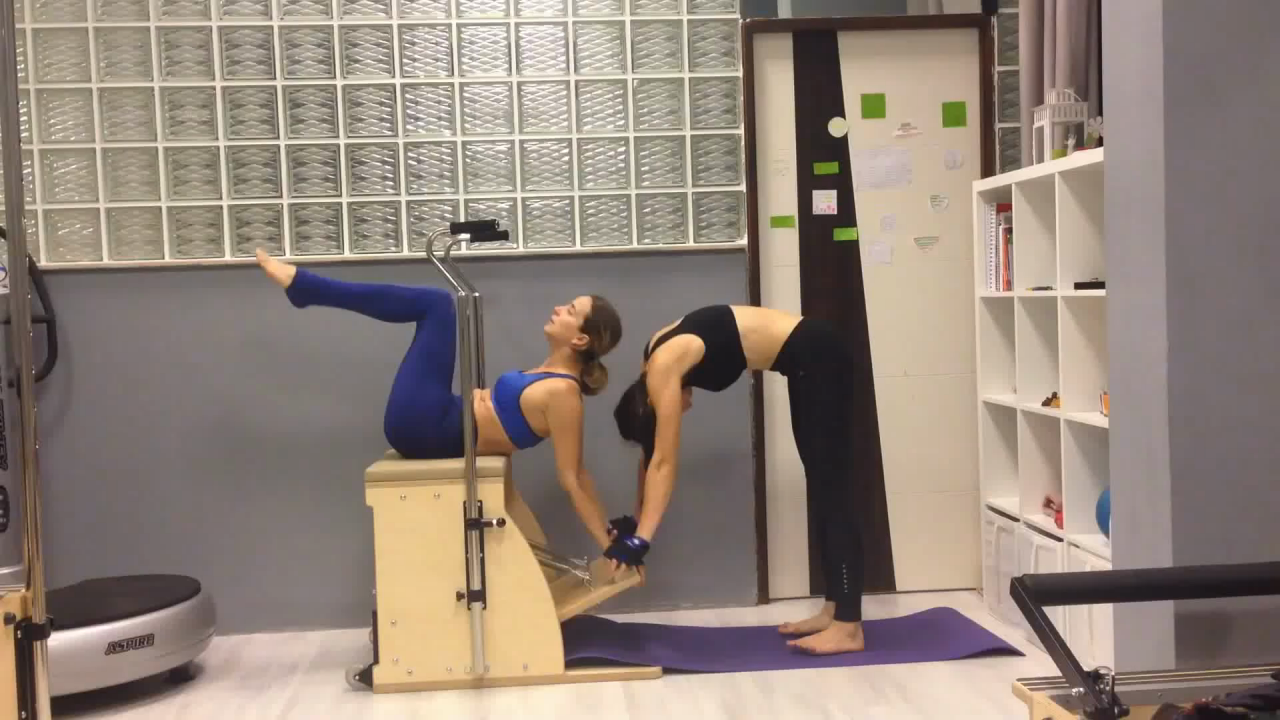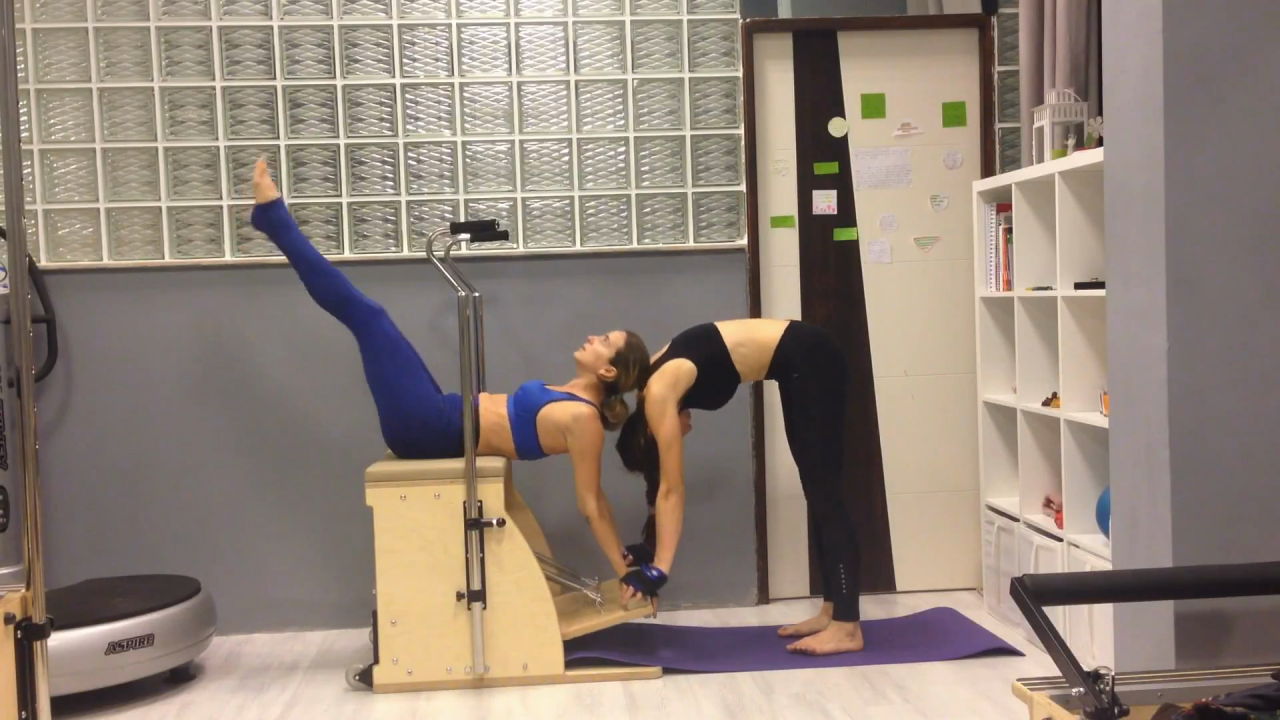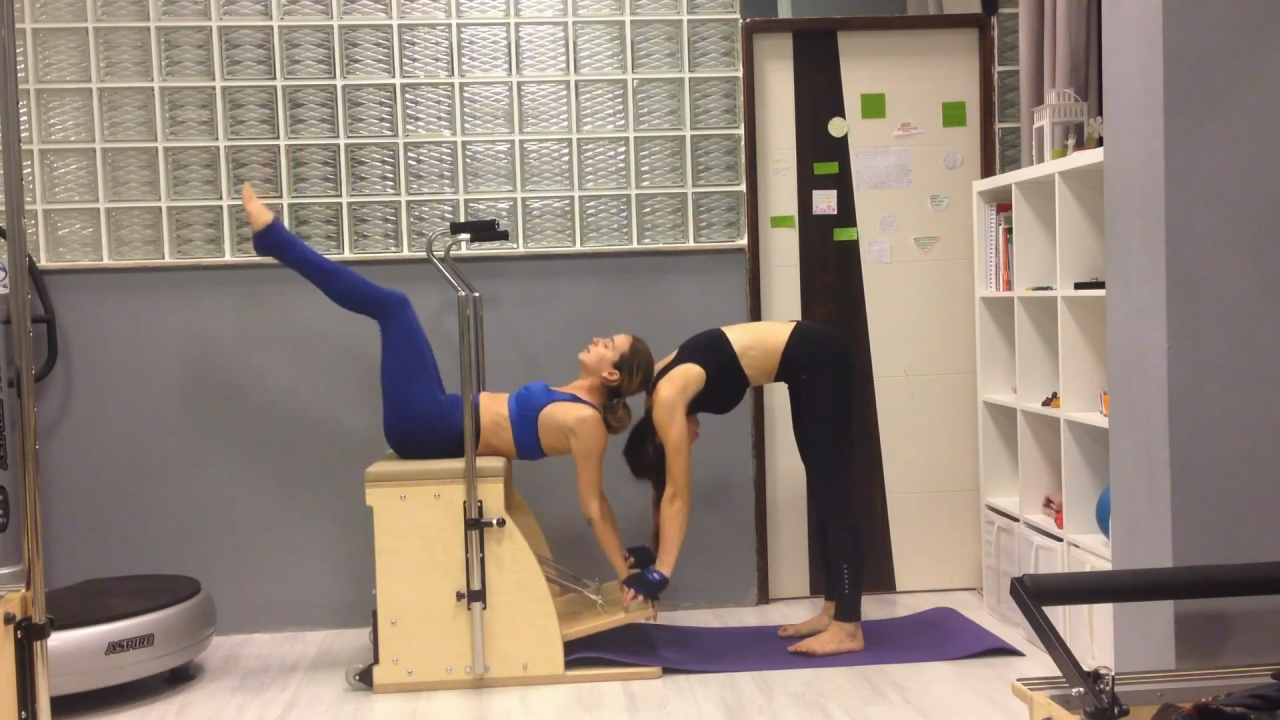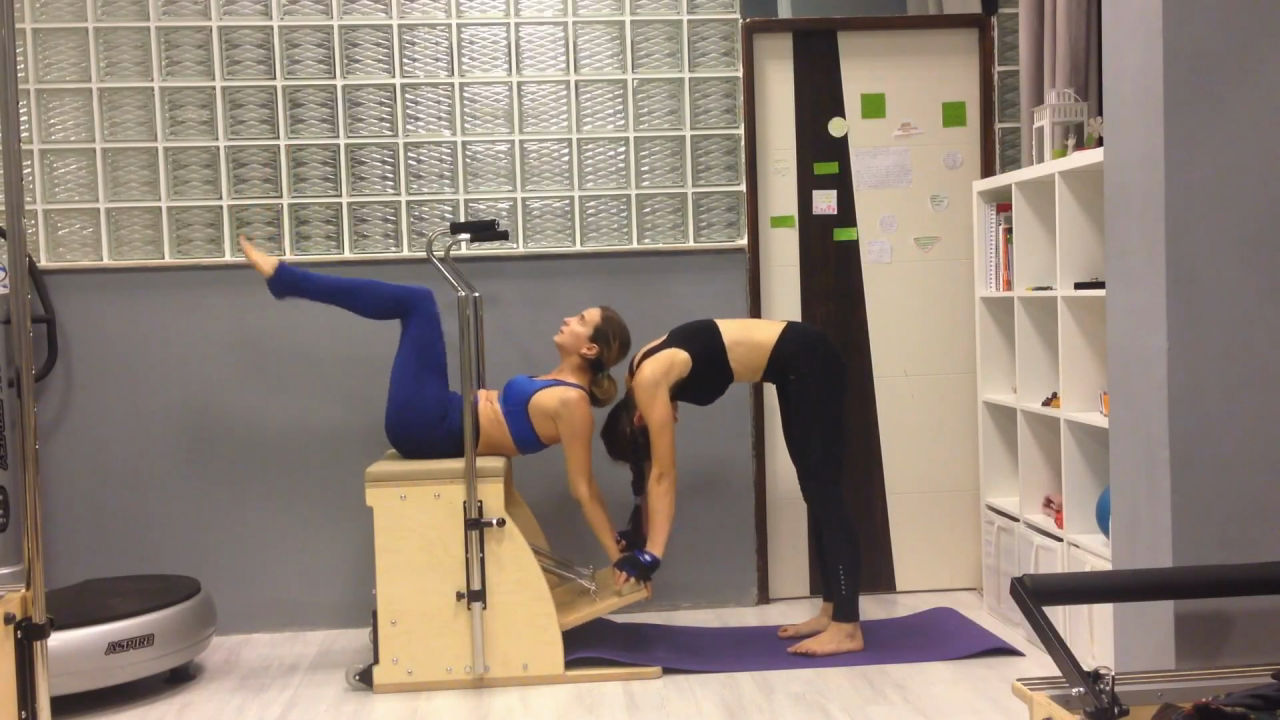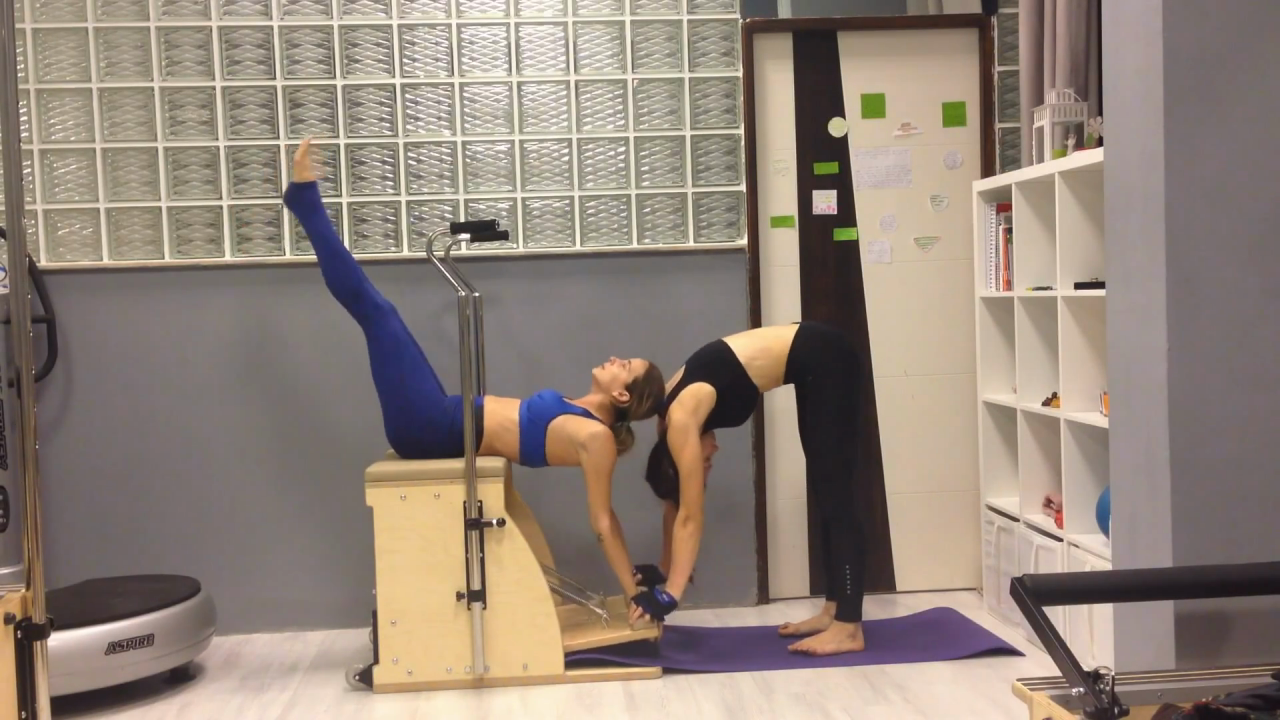
dt=1s
person 1, frame 1
left shoulder: (562, 394)
right shoulder: (552, 374)
left elbow: (574, 478)
left wrist: (608, 544)
left hip: (424, 430)
right hip: (436, 425)
left knee: (436, 304)
right knee: (435, 304)
left ankle: (301, 284)
right ankle: (303, 285)
person 1, frame 2
left shoulder: (584, 419)
right shoulder: (572, 399)
left elbow: (591, 504)
left wrist: (625, 573)
left hip: (430, 432)
right hip: (440, 419)
left knee: (368, 317)
right knee: (366, 316)
left ankle: (274, 215)
person 1, frame 3
left shoulder: (586, 421)
right shoulder: (573, 402)
left elbow: (595, 507)
left wrist: (628, 574)
left hip: (426, 430)
right hip: (439, 423)
left knee: (394, 307)
right knee: (393, 309)
left ankle: (274, 235)
right ankle: (274, 236)
person 1, frame 4
left shoulder: (572, 404)
right shoulder: (562, 384)
left elbow: (583, 489)
left wrist: (617, 557)
left hip: (428, 432)
right hip: (439, 424)
left knee: (420, 304)
right knee: (419, 302)
left ankle: (285, 275)
right ankle: (285, 275)
person 1, frame 5
left shoulder: (597, 437)
right shoulder: (582, 415)
left elbow: (604, 522)
left wrist: (636, 592)
left hip: (429, 430)
right hip: (441, 423)
left knee: (375, 313)
right knee: (378, 312)
left ankle: (306, 196)
person 2, frame 1
left shoulder: (664, 366)
right shoulder: (658, 358)
left elbow: (664, 463)
right elbow: (651, 454)
left wrist: (639, 539)
right wrist: (635, 524)
left hip: (820, 358)
right hip: (808, 361)
left knee: (831, 495)
right knee: (826, 493)
left ankle: (848, 628)
right ankle: (834, 612)
person 2, frame 2
left shoulder: (659, 395)
right shoulder: (652, 386)
left elbow: (671, 491)
right elbow: (665, 486)
left wrist: (658, 570)
right wrist: (649, 546)
left hip: (812, 360)
right hip: (800, 362)
left knee: (823, 492)
right knee: (817, 491)
left ankle: (847, 628)
right ankle: (832, 612)
person 2, frame 3
left shoulder: (667, 398)
right shoulder: (663, 390)
left elbow: (677, 495)
right elbow: (669, 490)
left wrist: (658, 572)
right wrist: (653, 554)
left hip: (820, 361)
right hip: (808, 363)
left knee: (830, 493)
right knee: (822, 492)
left ankle: (848, 628)
right ankle: (833, 612)
person 2, frame 4
left shoulder: (650, 380)
right shoulder: (644, 372)
left elbow: (663, 476)
right elbow: (654, 471)
left wrist: (651, 554)
right wrist: (641, 533)
left hip: (809, 361)
right hip: (797, 364)
left knee: (823, 494)
right knee: (816, 493)
left ankle: (847, 628)
right ankle: (832, 613)
person 2, frame 5
left shoulder: (681, 421)
right shoulder: (673, 416)
left elbow: (690, 518)
right elbow: (675, 507)
left wrist: (668, 593)
right wrist: (662, 574)
left hip: (827, 360)
right hip: (814, 362)
left knee: (834, 494)
right knee: (824, 490)
left ankle: (849, 628)
right ankle: (835, 611)
